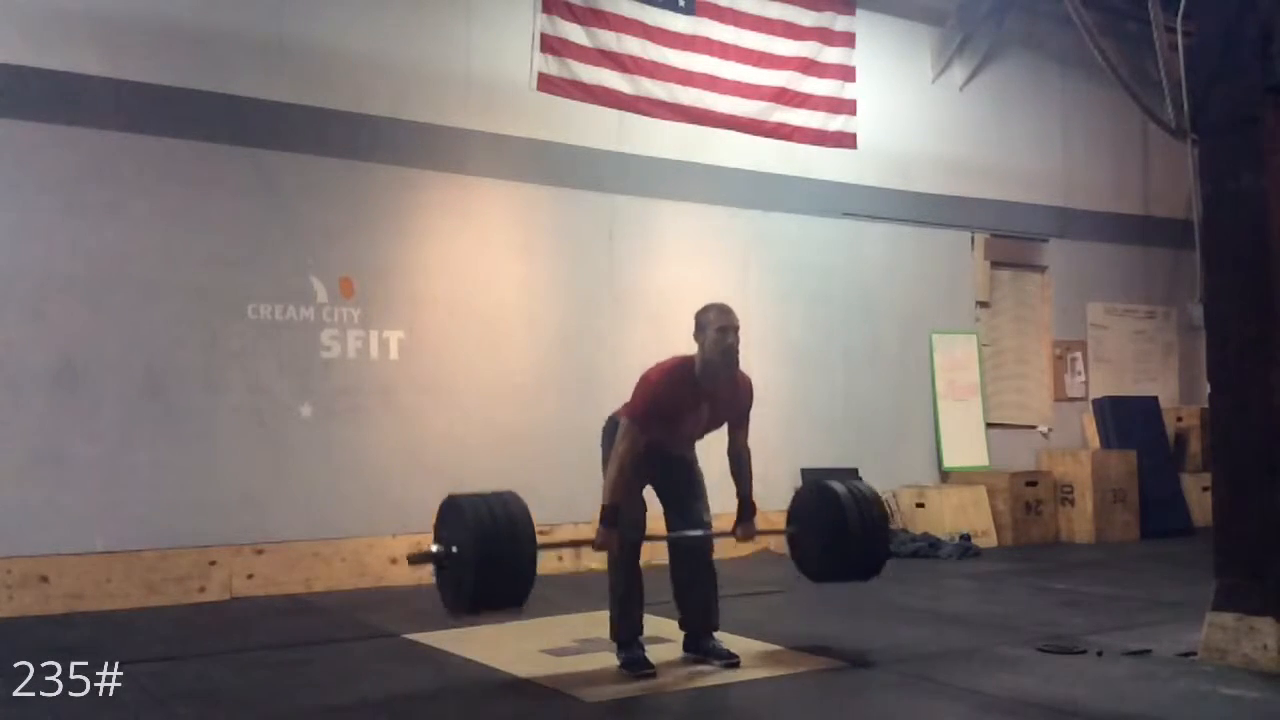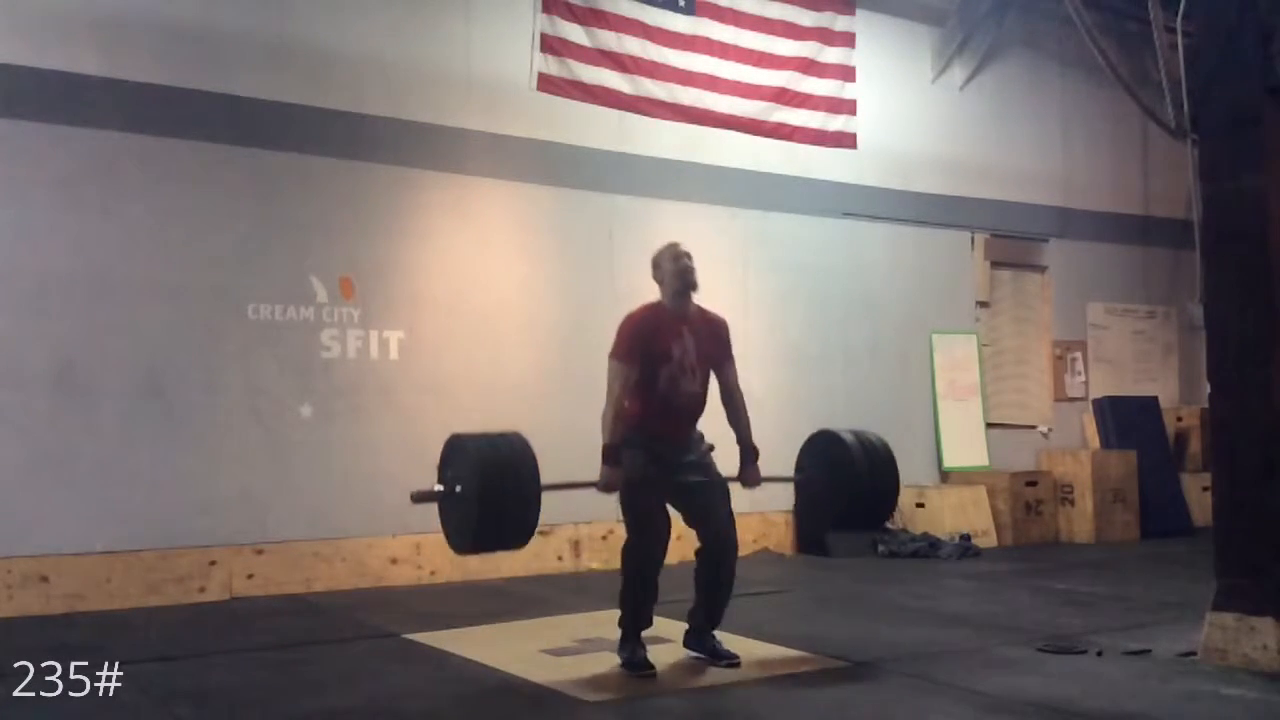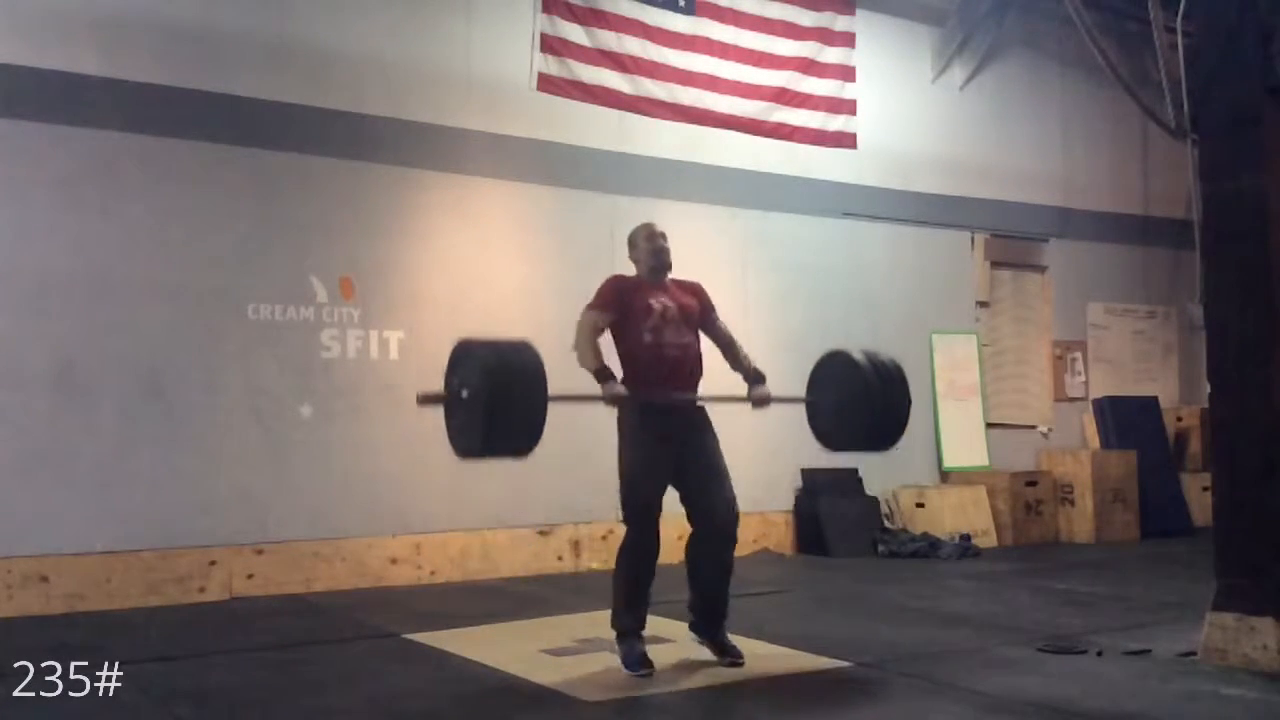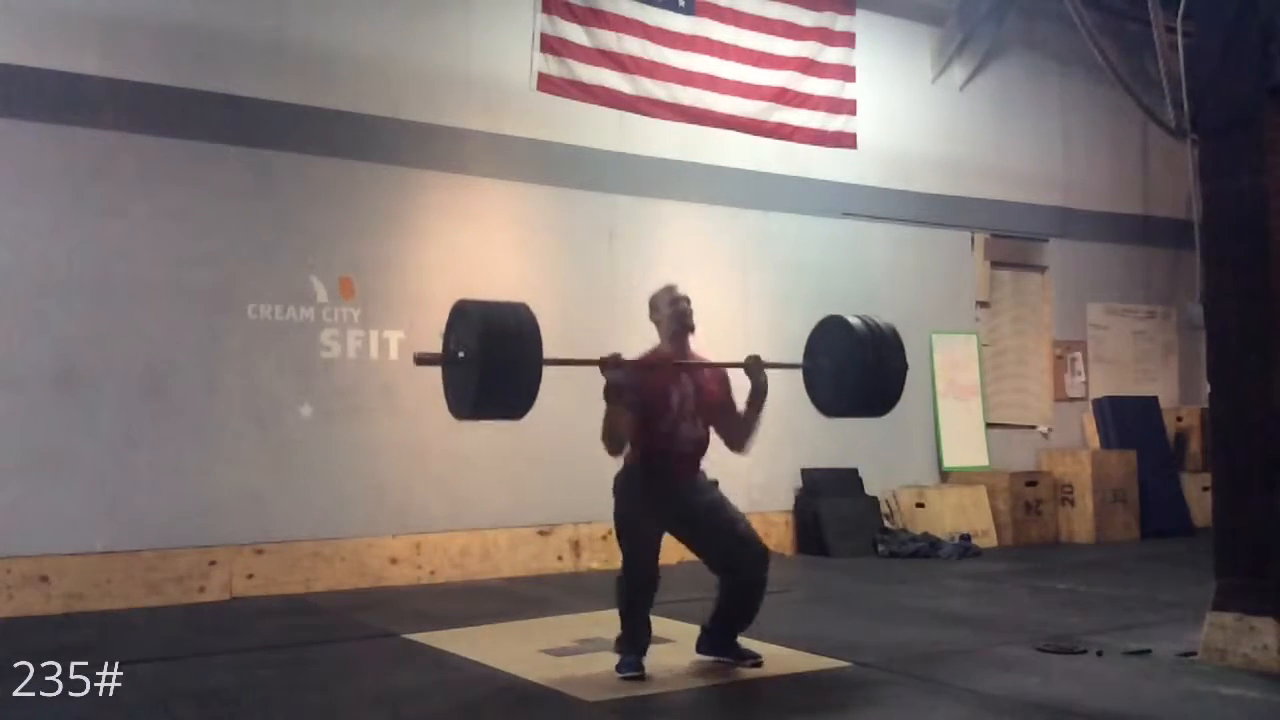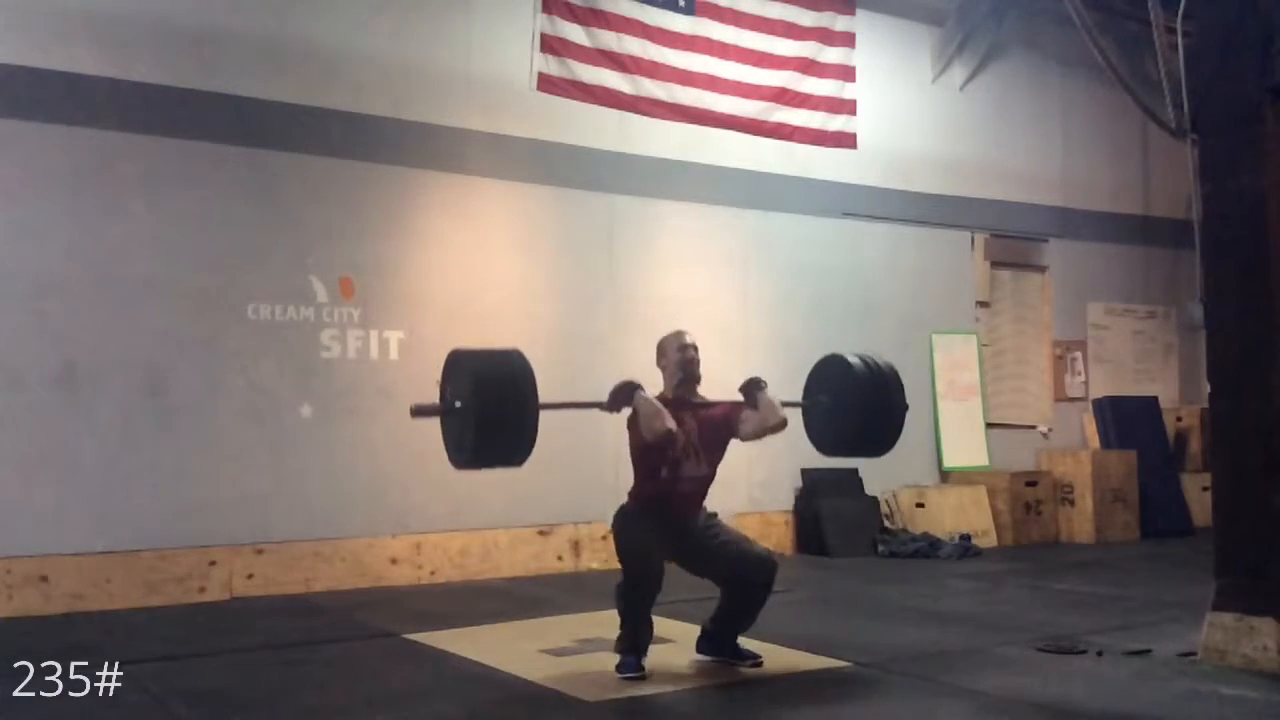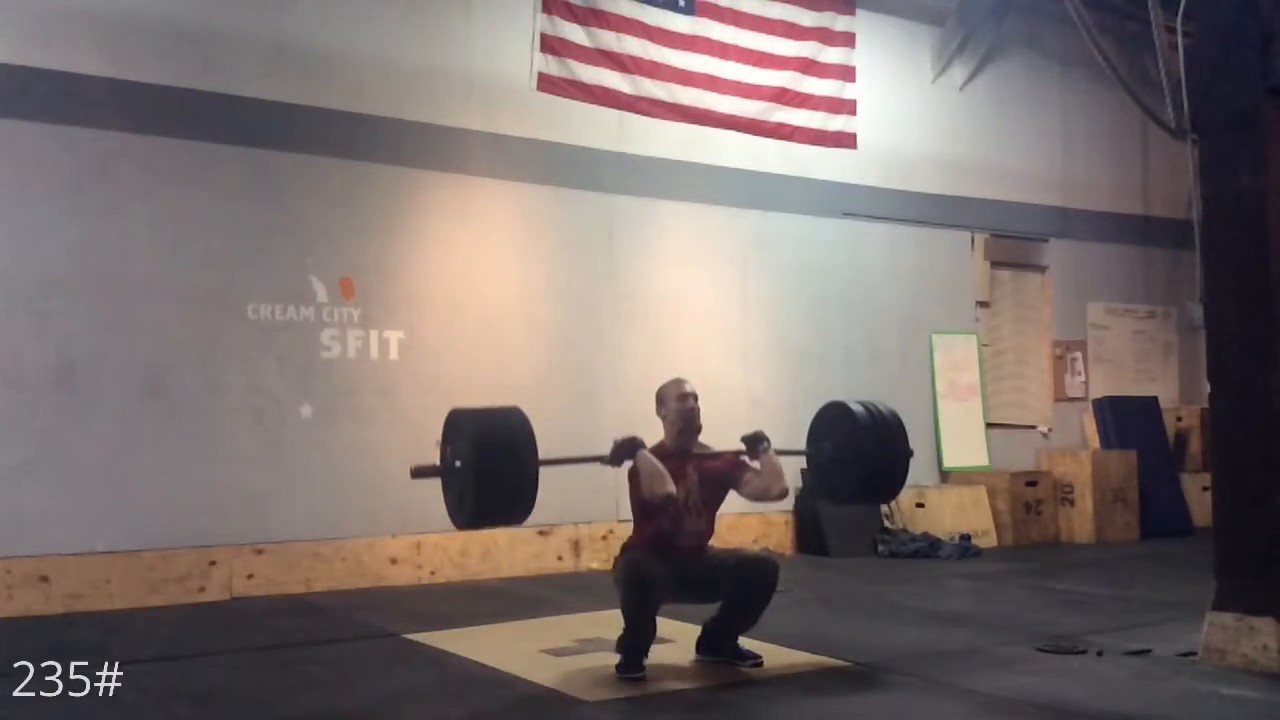
dt=0.2s
person 1, frame 1
left shoulder: (740, 387)
right shoulder: (662, 380)
left elbow: (738, 449)
right elbow: (624, 452)
left wrist: (746, 512)
right wrist: (608, 520)
left hip: (676, 450)
right hip: (628, 440)
left knee: (696, 539)
right knee: (628, 538)
left ankle: (700, 637)
right ankle: (628, 645)
person 1, frame 2
left shoulder: (714, 326)
right shoulder: (641, 324)
left elbow: (732, 394)
right elbow: (617, 395)
left wrist: (749, 455)
right wrist: (611, 459)
left hip: (688, 443)
right hip: (641, 445)
left knee: (722, 537)
right knee: (648, 543)
left ankle: (702, 634)
right ankle: (631, 643)
person 1, frame 3
left shoulder: (692, 293)
right shoulder: (619, 289)
left elbow: (725, 340)
right elbow: (584, 336)
left wrist: (754, 378)
right wrist: (605, 378)
left hip: (691, 418)
right hip: (644, 418)
left knee: (719, 522)
right knee: (642, 529)
left ankle: (710, 625)
right ankle: (629, 636)
person 1, frame 4
left shoulder: (713, 376)
right shoulder: (638, 372)
left elbow: (737, 442)
right elbow: (614, 446)
left wrist: (758, 386)
right wrist: (615, 387)
left hip: (692, 485)
right hip: (644, 483)
left knee: (751, 557)
right knee: (640, 566)
left ankle: (719, 639)
right ankle: (631, 649)
person 1, frame 5
left shoulder: (720, 412)
right shoulder: (648, 409)
left elbow: (774, 422)
right elbow: (666, 431)
left wrist: (758, 393)
right wrist: (635, 394)
left hip: (693, 519)
right hip: (644, 516)
left knee: (759, 566)
right knee: (643, 568)
left ankle: (718, 639)
right ankle: (632, 649)
person 1, frame 6
left shoulder: (720, 463)
right shoulder: (648, 462)
left elbow: (776, 488)
right elbow: (665, 494)
left wrist: (761, 447)
right wrist: (638, 452)
left hip: (695, 560)
right hip: (649, 556)
left knee: (762, 569)
right knee: (645, 574)
left ankle: (717, 641)
right ankle: (632, 651)
